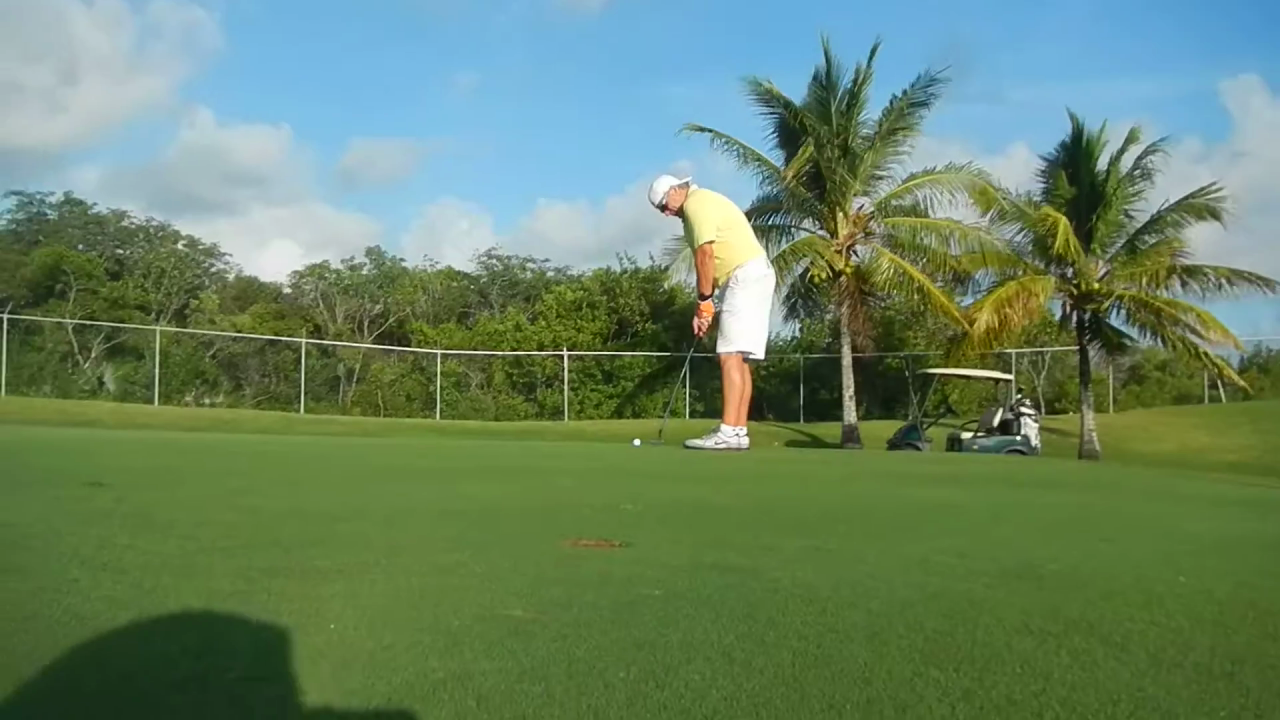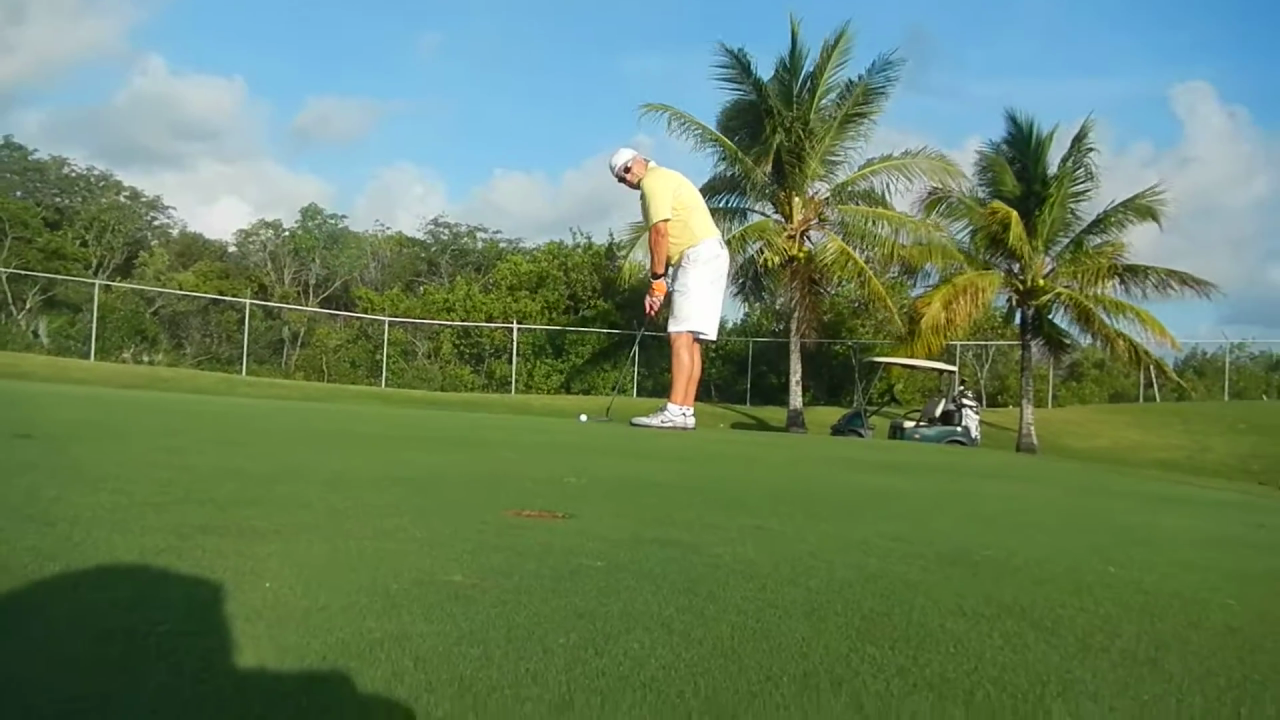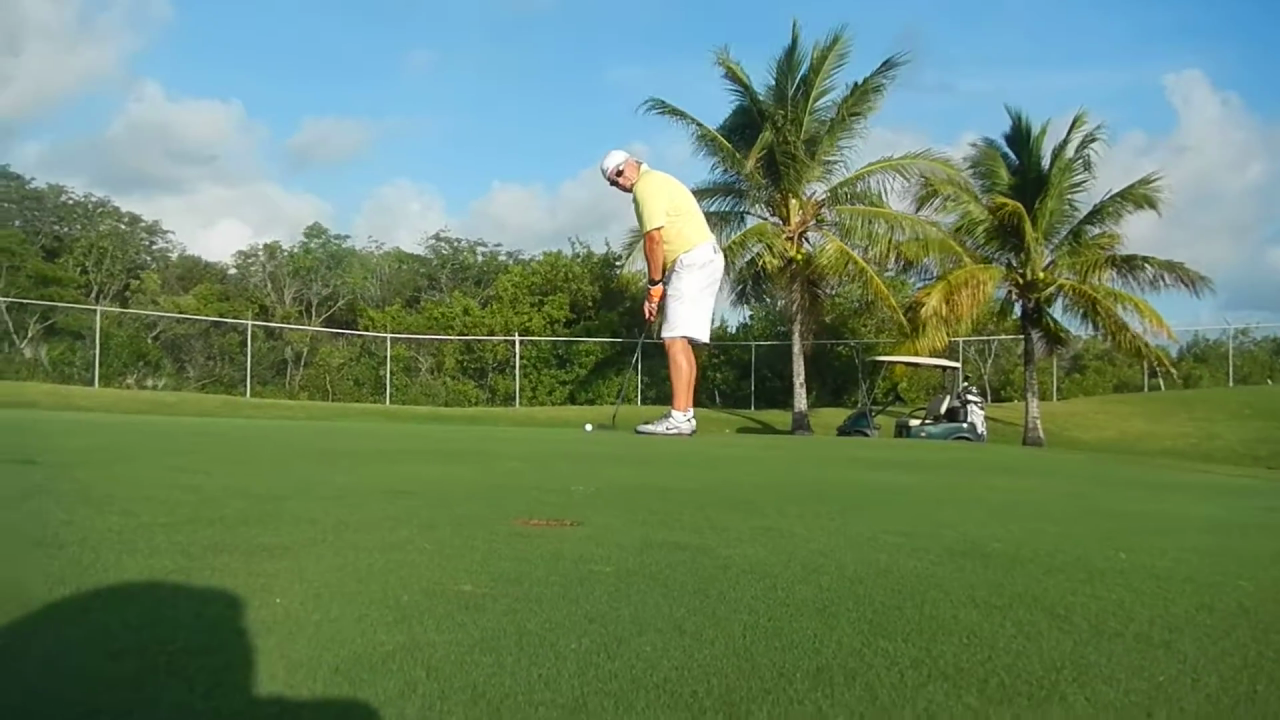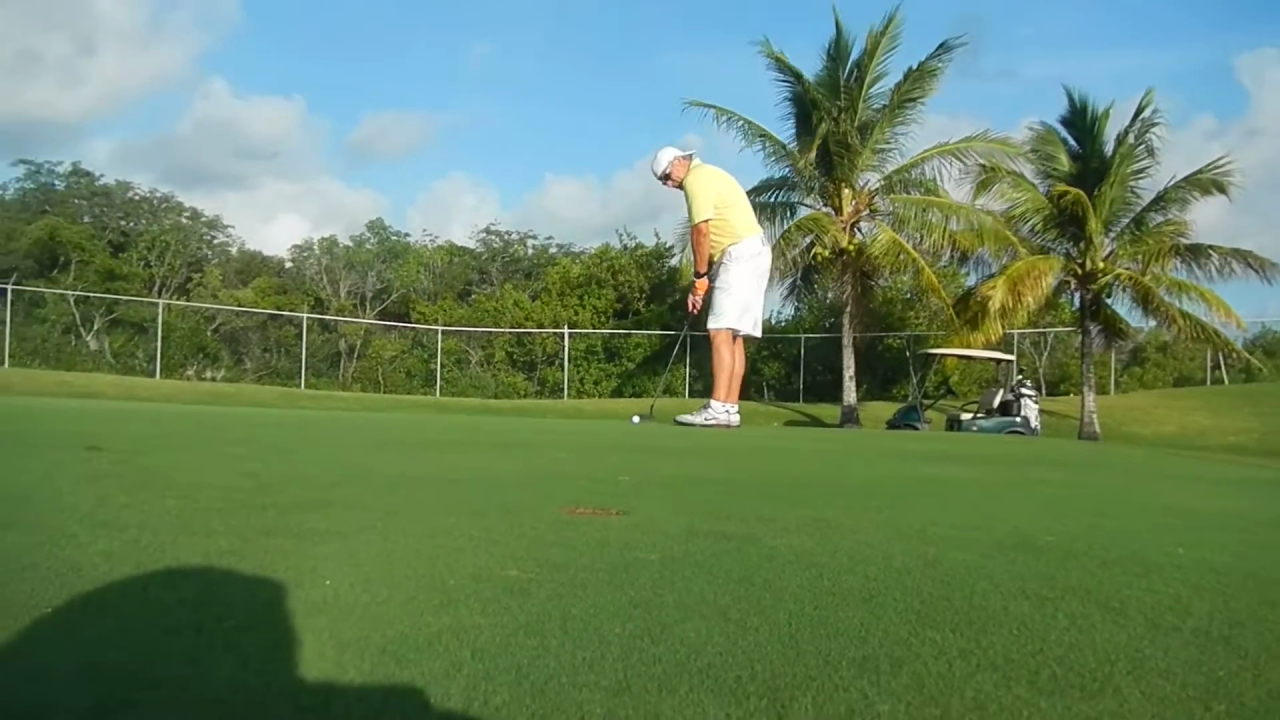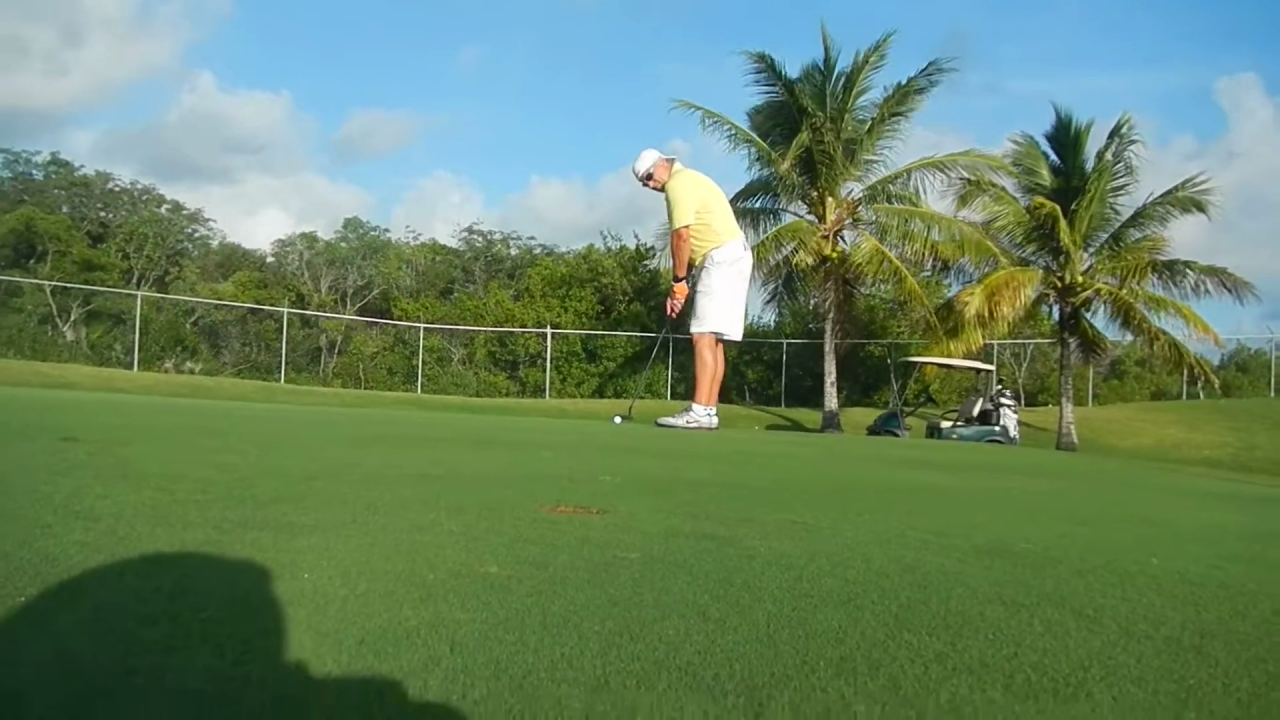
dt=0.7s
person 1, frame 1
left shoulder: (697, 202)
right shoulder: (691, 217)
left elbow: (706, 255)
right elbow: (705, 264)
left wrist: (704, 302)
right wrist: (703, 307)
left hip: (747, 276)
right hip: (742, 280)
left knee: (731, 355)
right knee: (738, 357)
left ankle: (728, 431)
right ankle: (738, 431)
person 1, frame 2
left shoulder: (654, 179)
right shoulder: (649, 193)
left elbow: (660, 232)
right elbow: (660, 240)
left wrist: (656, 280)
right wrist: (655, 287)
left hip: (700, 256)
right hip: (698, 259)
left knee: (681, 334)
right knee: (690, 338)
left ankle: (674, 411)
right ankle: (685, 411)
person 1, frame 3
left shoulder: (647, 184)
right shoulder: (647, 189)
left elbow: (654, 240)
right elbow: (657, 243)
left wrist: (654, 285)
right wrist: (655, 288)
left hip: (694, 260)
right hip: (699, 261)
left knee: (675, 339)
right knee: (682, 341)
left ankle: (678, 418)
right ankle: (685, 414)
person 1, frame 4
left shoulder: (696, 177)
right shoulder: (704, 177)
left elbow: (701, 232)
right elbow: (711, 233)
left wrist: (699, 278)
right wrist: (702, 280)
left hip: (741, 254)
right hip: (746, 254)
left knee: (721, 331)
right knee: (733, 333)
left ankle: (718, 408)
right ankle: (730, 408)
person 1, frame 5
left shoulder: (679, 182)
right shoulder: (686, 182)
left elbow: (682, 238)
right elbow: (691, 240)
left wrist: (678, 283)
right wrist: (681, 284)
left hip: (723, 258)
right hip: (726, 259)
left knee: (704, 335)
right knee: (712, 337)
left ankle: (699, 411)
right ankle: (708, 410)
